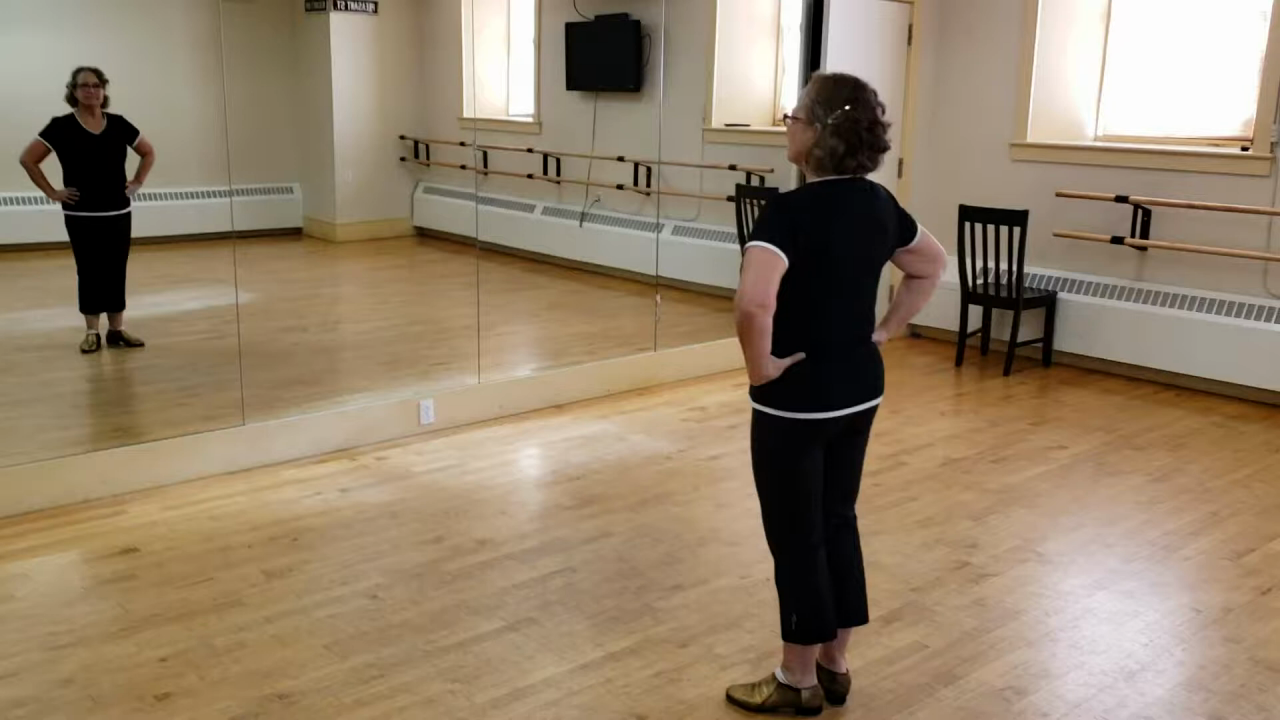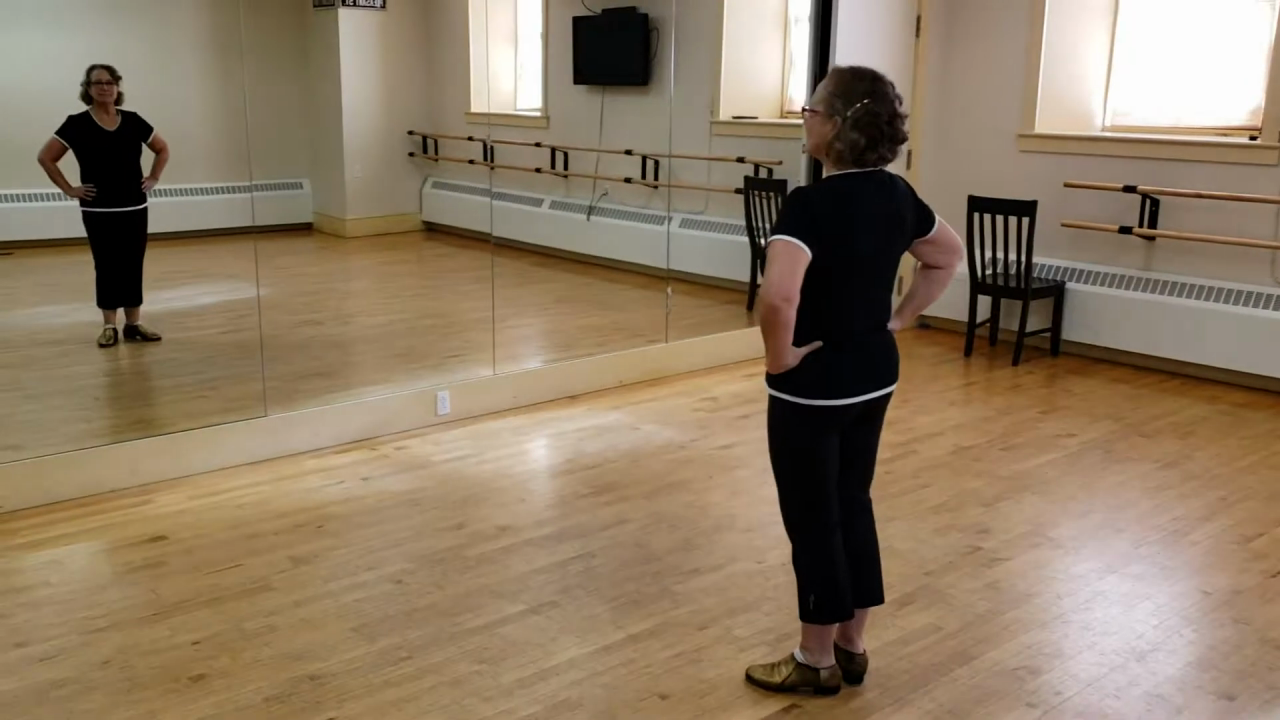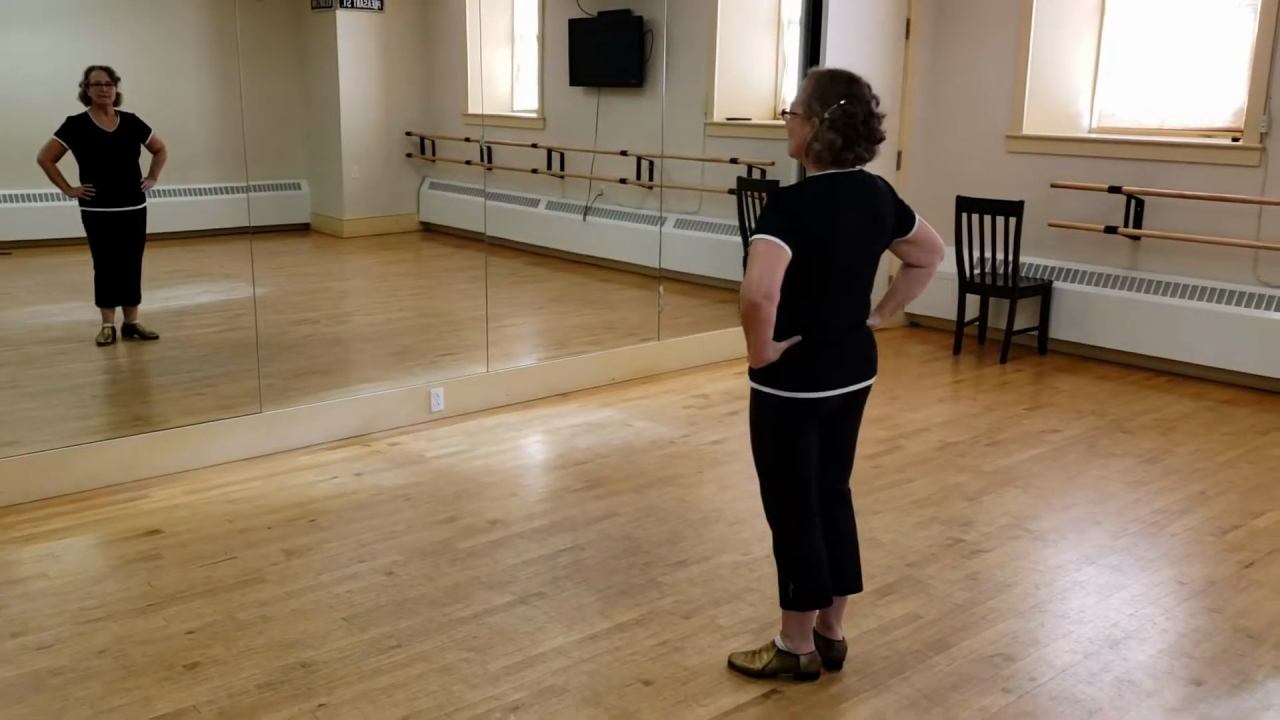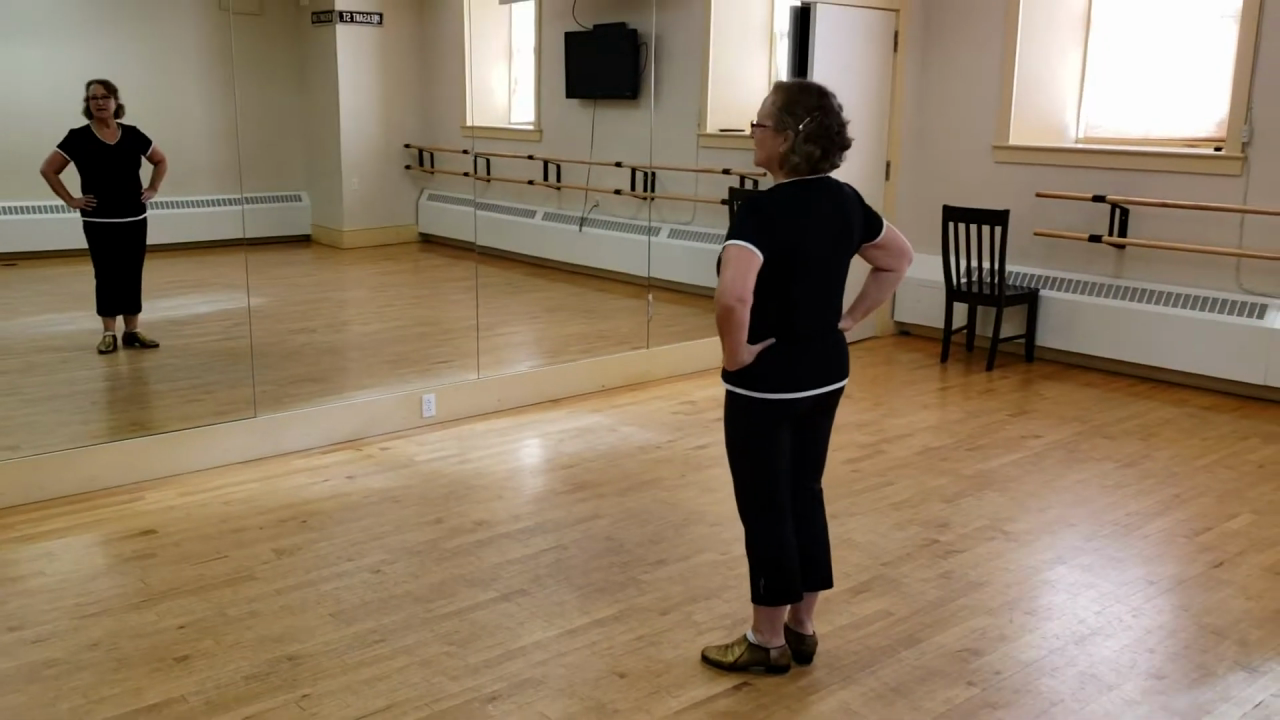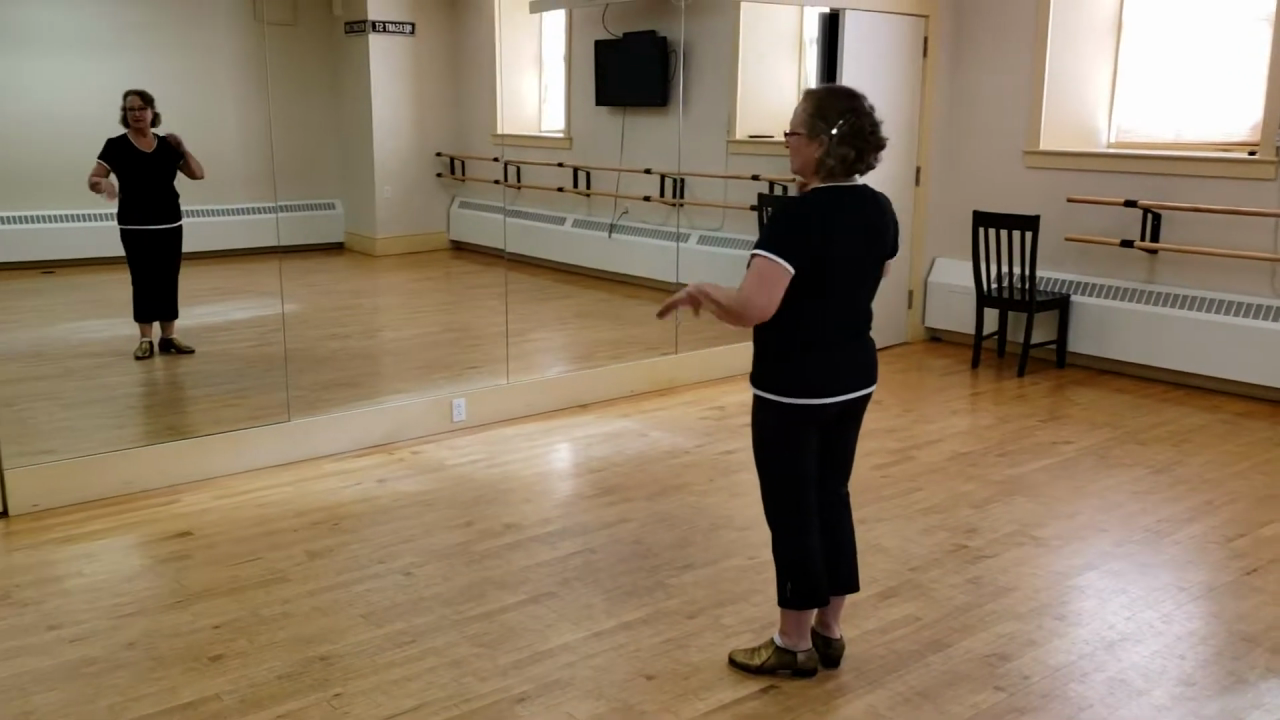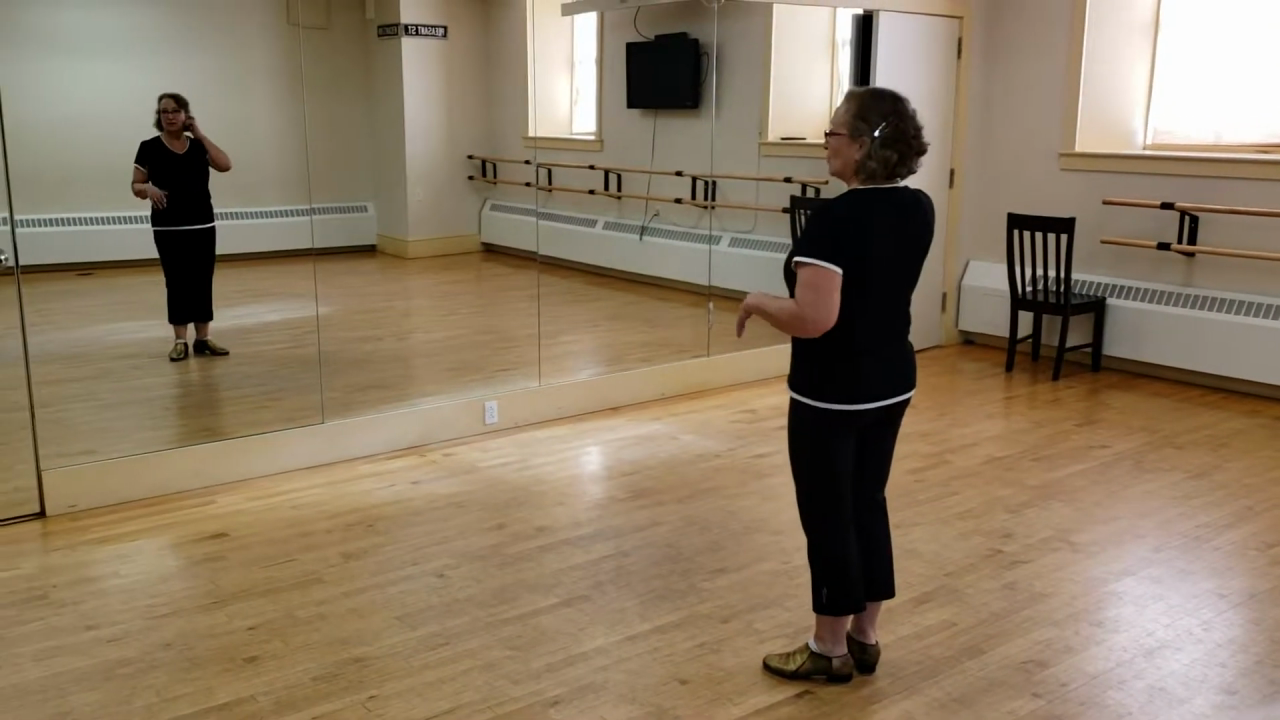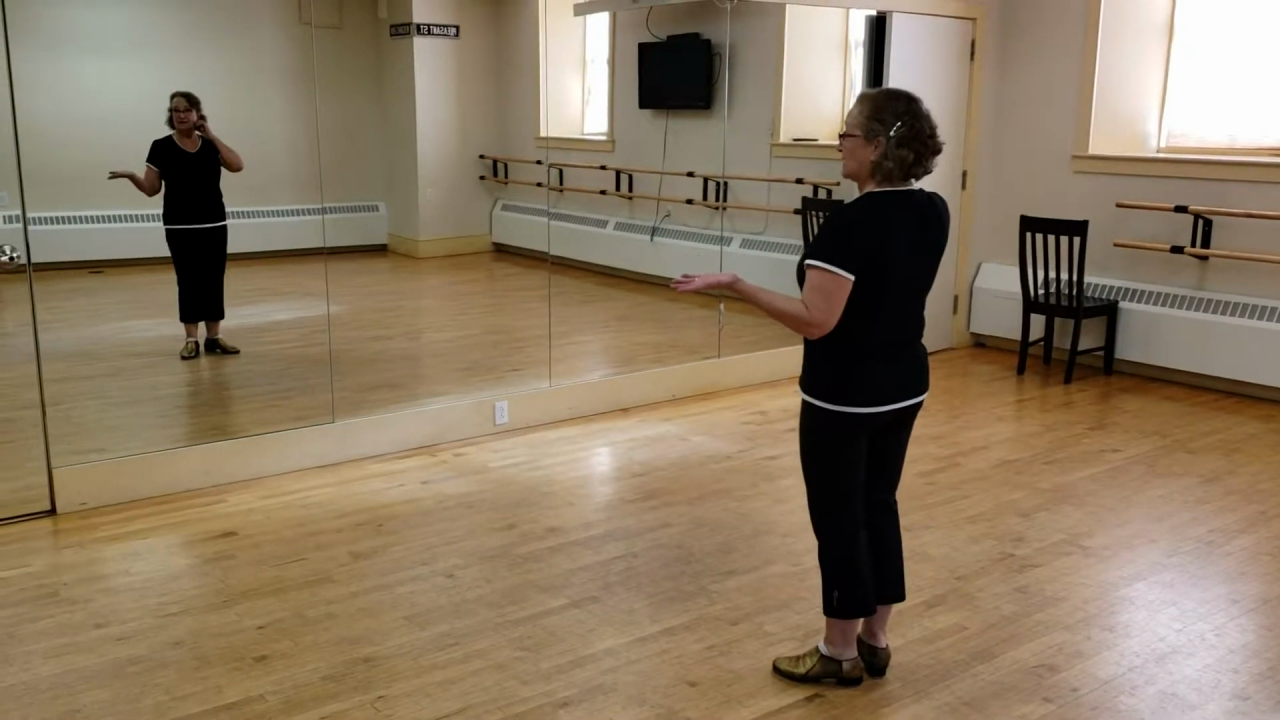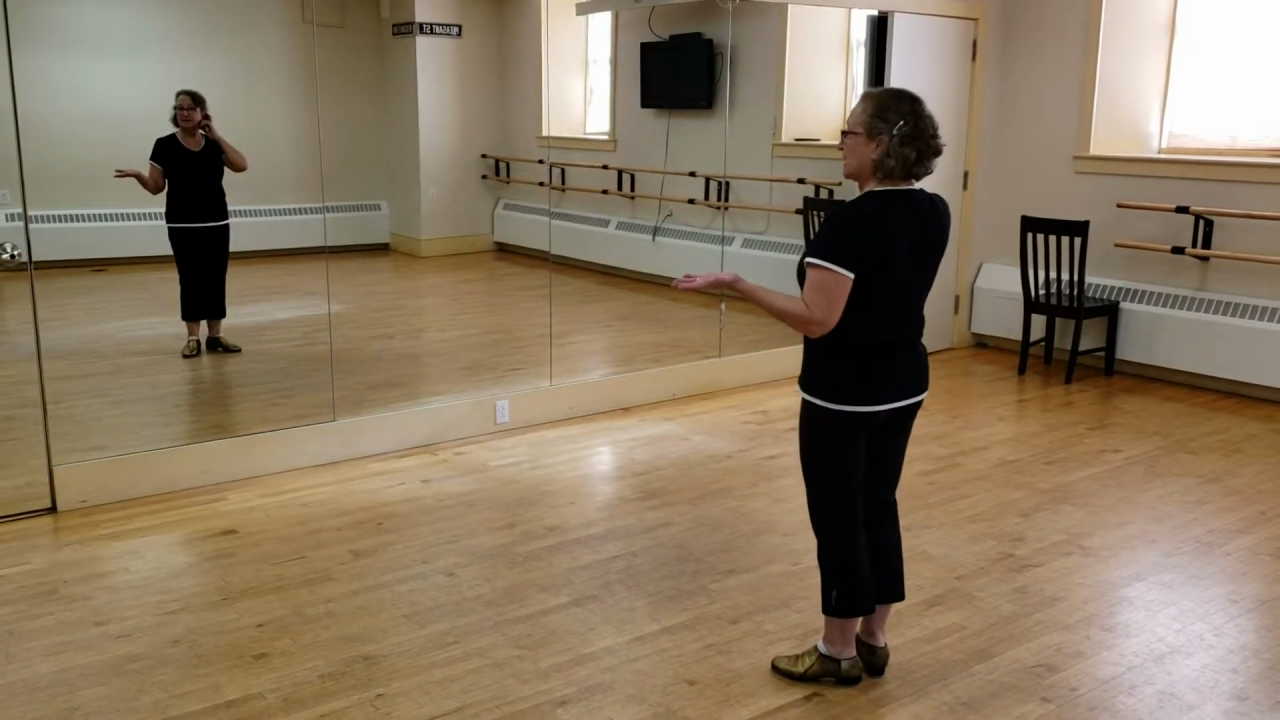
dt=0.5s
person 1, frame 1
left shoulder: (789, 211)
right shoulder: (877, 203)
left elbow: (754, 303)
right elbow: (931, 265)
left wrist: (760, 365)
right wrist: (885, 330)
left hip: (796, 401)
right hip: (859, 389)
left knee: (795, 535)
right knee: (837, 522)
right ankle: (835, 667)
person 1, frame 2
left shoulder: (810, 204)
right shoulder: (895, 194)
left elbow: (779, 296)
right elbow: (949, 256)
left wrist: (779, 356)
left hip: (813, 387)
right hip: (874, 376)
left knee: (812, 518)
right knee: (853, 505)
left ankle: (817, 660)
right ankle: (852, 646)
person 1, frame 3
left shoulder: (791, 204)
right shoulder: (875, 195)
left elbow: (760, 293)
right elbow: (930, 255)
left wrist: (760, 351)
left hip: (793, 382)
right hip: (853, 371)
left knee: (793, 509)
right knee: (832, 496)
left ankle: (797, 648)
right ankle: (831, 634)
person 1, frame 4
left shoulder: (762, 210)
right shoulder: (843, 200)
left elbow: (732, 297)
right elbow: (898, 258)
left wrist: (736, 353)
right wrist: (849, 317)
left hip: (767, 384)
right hip: (826, 374)
left knee: (766, 507)
right knee: (805, 494)
left ankle: (767, 641)
right ankle: (802, 628)
person 1, frame 5
left shoulder: (797, 216)
right shoulder: (878, 210)
left elbow: (753, 308)
left wrist: (697, 293)
left hip: (792, 389)
right hip: (854, 379)
left knee: (793, 510)
right knee: (830, 498)
left ankle: (794, 645)
right ankle: (829, 633)
person 1, frame 6
left shoulder: (835, 218)
right shoulder: (919, 210)
left elbow: (813, 319)
left wrist: (756, 302)
left hip: (831, 394)
right hip: (893, 384)
left knee: (829, 517)
right knee: (868, 504)
left ankle: (829, 650)
right ankle: (864, 638)
person 1, frame 7
left shoulder: (852, 222)
right shoulder: (933, 212)
left elbow: (815, 319)
left wrist: (734, 285)
left hip: (843, 396)
right hip: (905, 386)
left knee: (839, 517)
right knee: (879, 506)
left ankle: (840, 653)
right ankle: (876, 641)
person 1, frame 8
left shoulder: (852, 221)
right shoulder: (933, 213)
left elbow: (816, 317)
left wrist: (735, 284)
left hip: (843, 395)
right hip: (904, 386)
left knee: (838, 517)
right knee: (878, 506)
left ankle: (839, 652)
right ankle: (874, 640)
person 2, frame 1
left shoulder: (119, 124)
right shoulder: (61, 127)
left elbow: (148, 152)
right elbow: (28, 158)
left wrist: (137, 182)
right wrist: (51, 192)
left hip: (118, 213)
right hip: (81, 215)
left knee: (116, 271)
right knee: (89, 272)
left ankle: (116, 329)
right ankle: (92, 332)
person 2, frame 2
left shoulder: (133, 121)
right shoulder: (77, 124)
left elbow: (162, 149)
right elbow: (45, 157)
left wrist: (153, 178)
right wrist: (69, 189)
left hip: (134, 208)
right hip: (98, 210)
left knee: (133, 266)
right knee: (107, 267)
left ankle: (134, 324)
right ankle: (109, 327)
person 2, frame 3
left shoulder: (131, 122)
right shoulder: (76, 125)
left elbow: (160, 150)
right elbow: (45, 158)
left wrist: (152, 178)
right wrist: (68, 189)
left hip: (133, 208)
right hip: (97, 210)
left knee: (132, 265)
right knee: (105, 266)
left ankle: (132, 322)
right ankle: (107, 326)
person 2, frame 4
left shoulder: (132, 135)
right shoulder: (79, 137)
left elbow: (160, 160)
right elbow: (48, 169)
left wrist: (153, 189)
right wrist: (70, 200)
left hip: (134, 218)
right hip: (99, 220)
left knee: (132, 274)
right knee: (106, 275)
left ankle: (133, 331)
right ankle: (109, 334)
person 2, frame 5
left shoulder: (167, 145)
right shoulder: (116, 146)
left elbow: (198, 173)
right elbow: (93, 181)
left wrist: (182, 149)
right wrist: (103, 183)
left hip: (170, 224)
right hip: (135, 227)
left knee: (168, 280)
right knee: (143, 281)
left ankle: (169, 337)
right ankle: (145, 340)
person 2, frame 6
left shoulder: (199, 146)
right shoulder: (149, 148)
left elbow: (225, 165)
right elbow: (136, 186)
left wrist: (200, 135)
right wrist: (147, 189)
left hip: (203, 225)
right hip: (168, 228)
left knee: (203, 281)
right knee: (177, 282)
left ankle: (203, 338)
right ankle: (180, 341)
person 2, frame 7
left shoulder: (211, 145)
right shoulder: (161, 147)
left elbow: (237, 165)
right elbow: (152, 188)
left wrist: (212, 136)
right wrist: (132, 177)
left hip: (214, 224)
right hip: (180, 227)
left knee: (214, 280)
right knee: (188, 281)
left ankle: (214, 336)
right ankle: (191, 339)
person 2, frame 8
left shoulder: (214, 145)
right shoulder: (165, 145)
left elbow: (241, 165)
right elbow: (156, 186)
left wrist: (217, 136)
right wrist: (138, 175)
left hip: (216, 223)
right hip: (183, 225)
left knee: (216, 279)
right knee: (190, 279)
left ankle: (215, 335)
right ankle: (193, 338)
